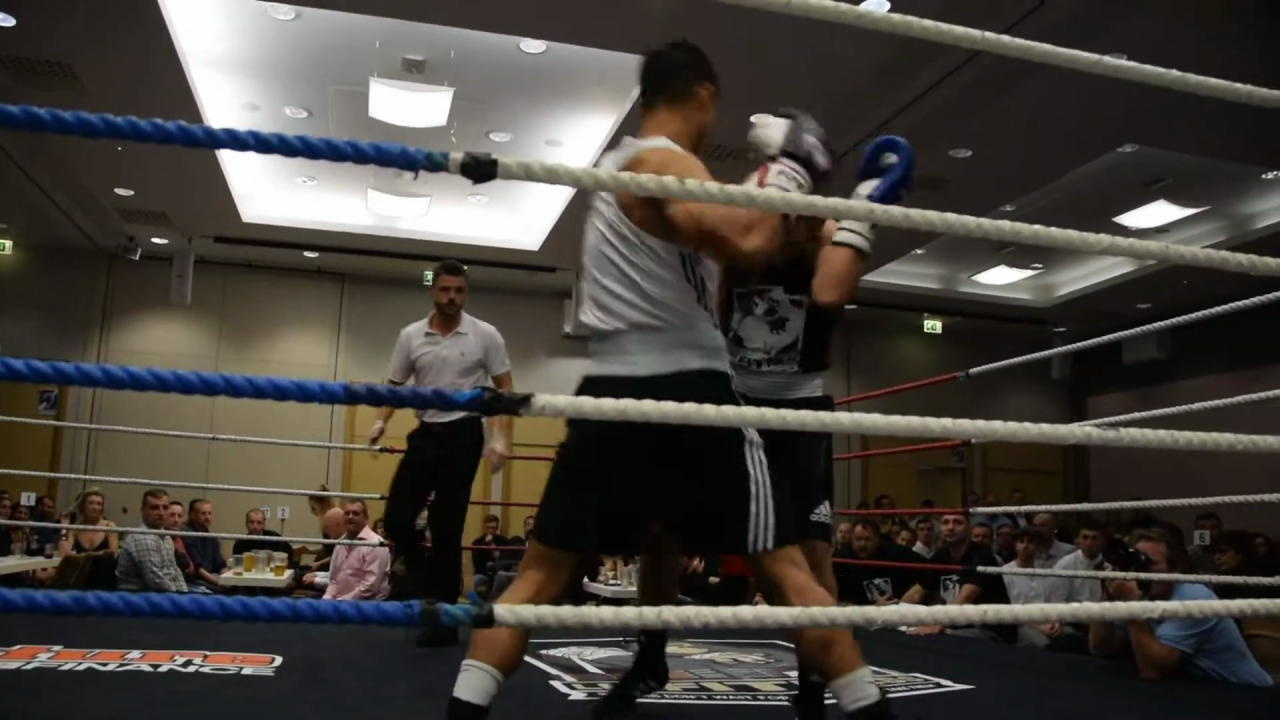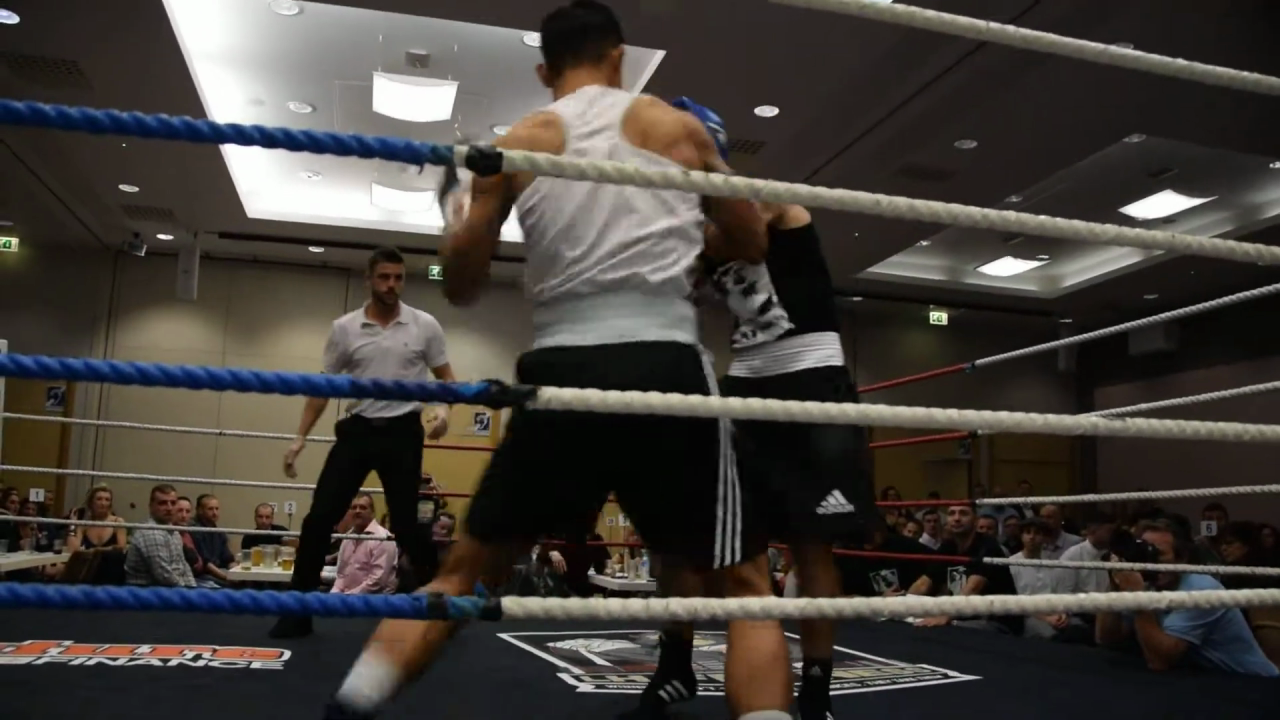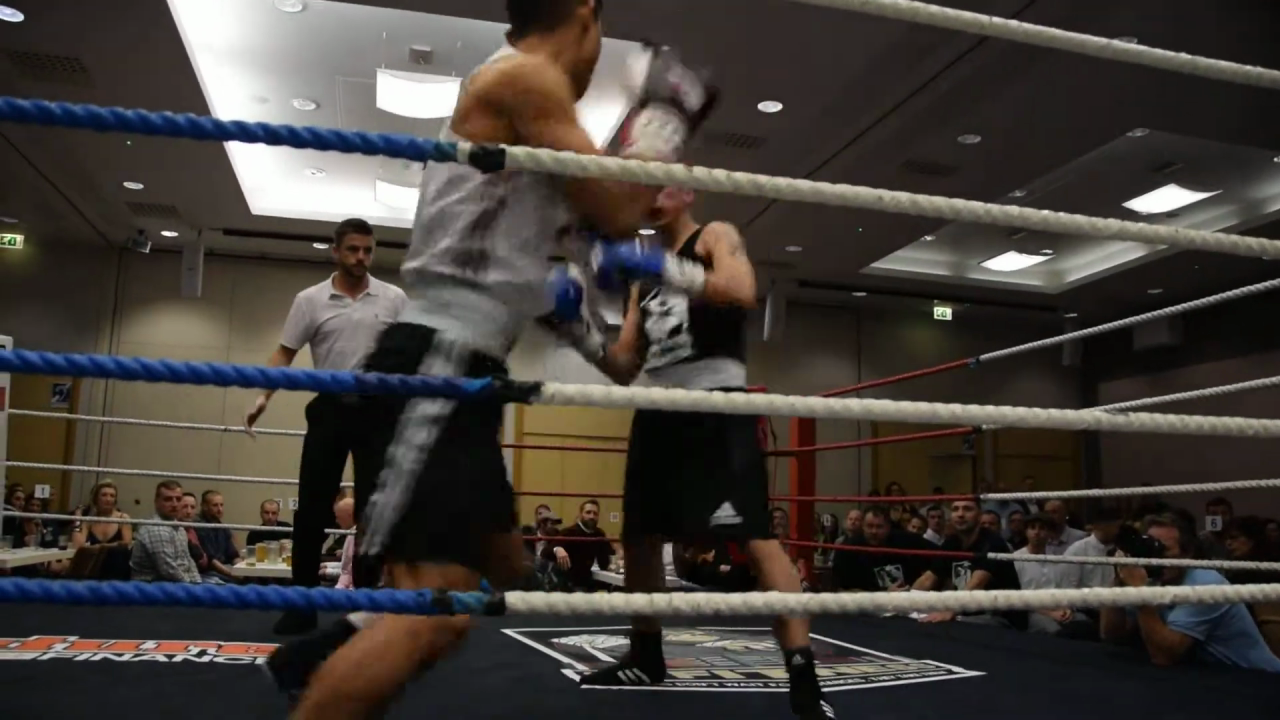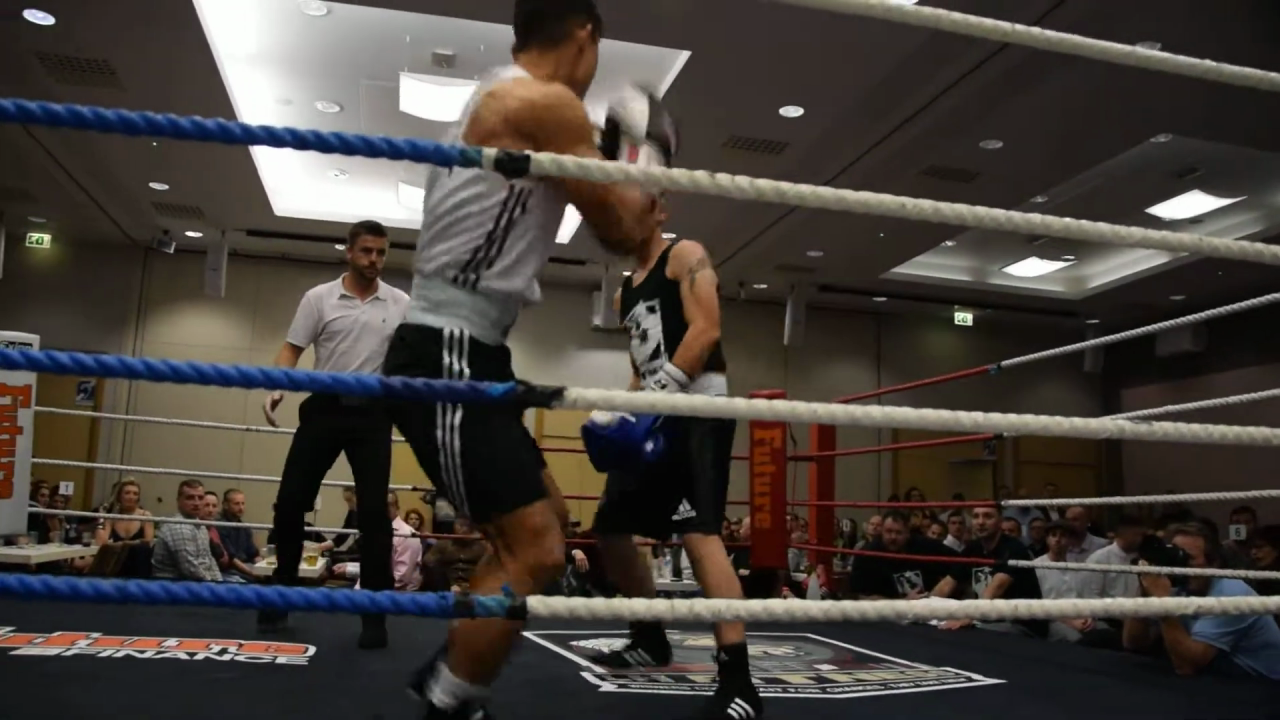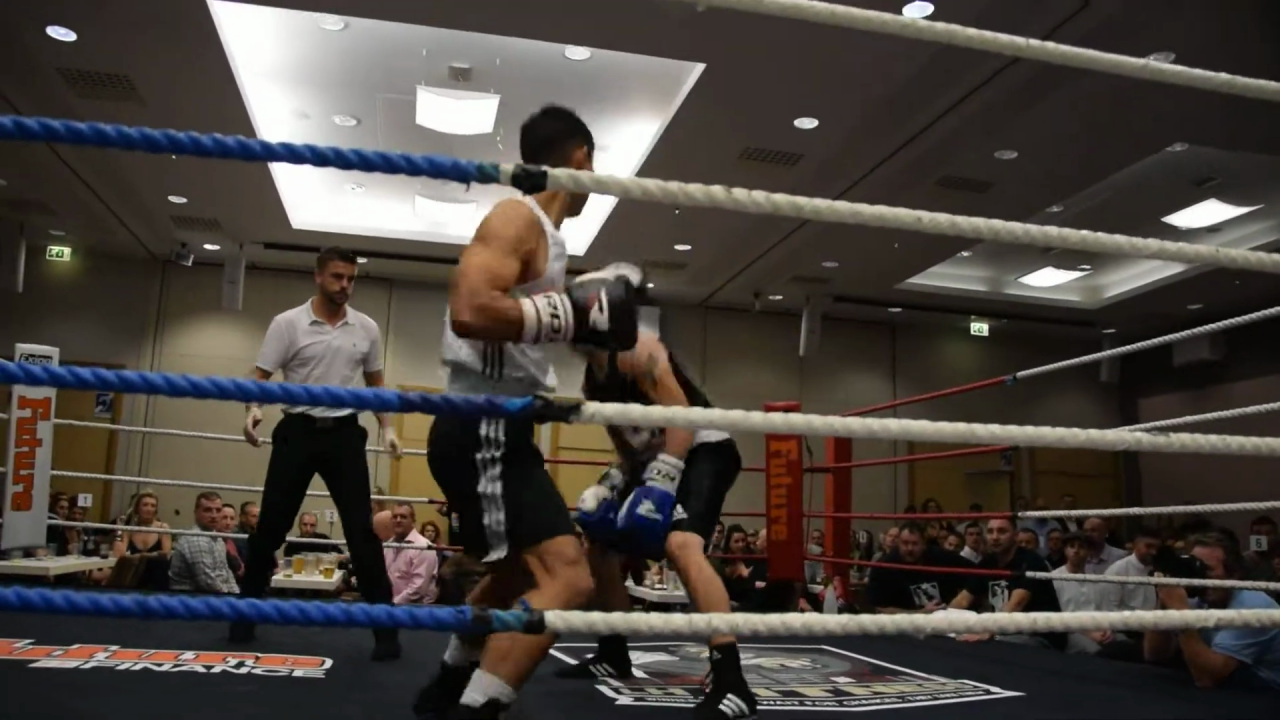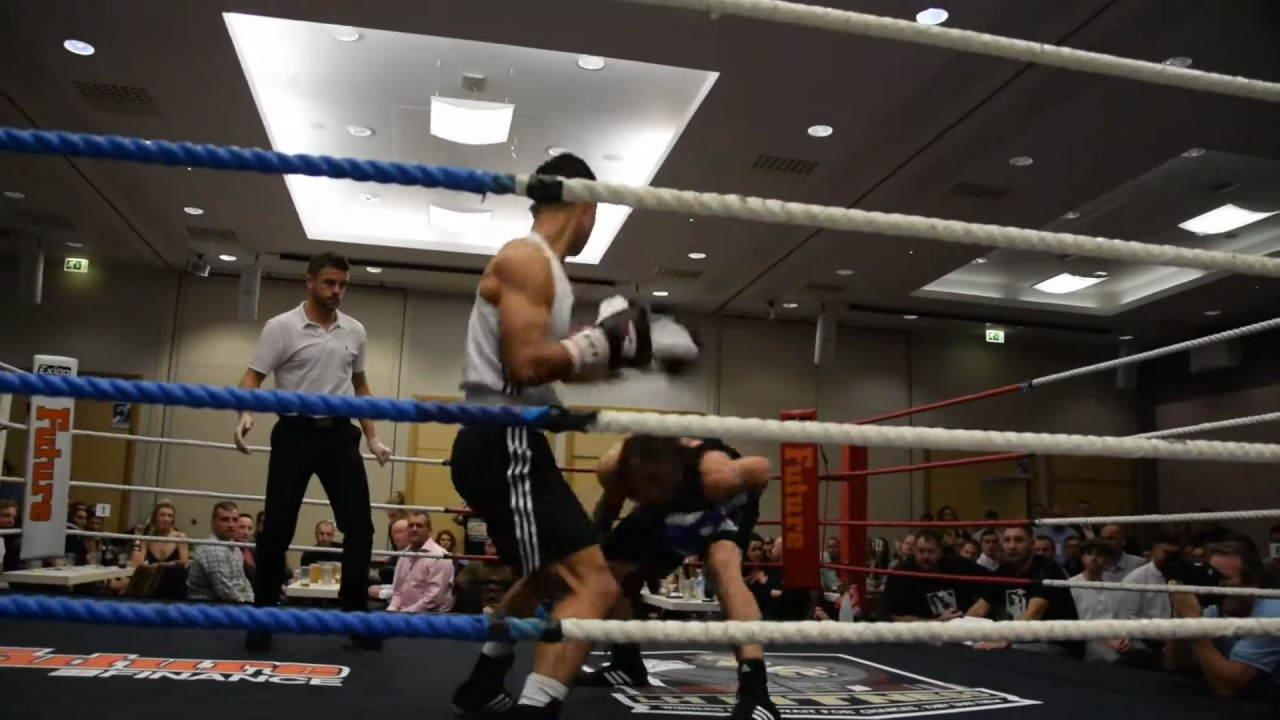
dt=0.3s
person 1, frame 1
left shoulder: (613, 163)
right shoulder: (670, 164)
right elbow: (747, 243)
right wrist: (789, 173)
left hip: (606, 400)
right hip: (689, 393)
left knee: (537, 576)
right knee: (787, 567)
person 1, frame 2
left shoulder: (516, 147)
right shoulder: (675, 126)
left elbow: (459, 285)
right elbow: (751, 241)
left wrist: (462, 205)
left hip: (559, 376)
right hip: (663, 376)
left knee: (460, 575)
right knee: (748, 589)
person 1, frame 3
left shoulder: (503, 92)
right shoulder: (521, 77)
right elbow: (602, 198)
right wrist: (667, 113)
left hip: (453, 369)
right hip: (439, 367)
left knee: (499, 564)
right knee: (435, 608)
left ankle: (337, 643)
person 1, frame 4
left shoulder: (497, 103)
right shoulder: (545, 105)
right elbow: (624, 230)
left wrist: (594, 160)
right wrist: (643, 161)
left hip: (461, 356)
right hip: (448, 360)
left knee: (540, 533)
right knee: (532, 554)
person 1, frame 5
left shoulder: (540, 234)
right shoulder: (517, 219)
right elbow: (470, 313)
left wrist: (596, 302)
right wrist: (573, 309)
left hip: (493, 431)
right hip: (481, 431)
left knee: (518, 572)
right knee: (566, 579)
person 1, frame 6
left shoulder: (542, 269)
right shoulder: (525, 258)
left elbow: (575, 363)
right elbow: (527, 367)
left wrist: (647, 343)
right wrist: (605, 337)
left hip: (500, 447)
right hip: (505, 445)
left knee: (546, 574)
right knee: (594, 587)
person 2, frame 1
left shoulder: (827, 232)
left elbow: (828, 295)
left wrist: (864, 203)
left hip: (796, 408)
left knee: (809, 548)
left ankle: (814, 691)
person 2, frame 2
left shoulder: (775, 200)
right shoulder: (710, 239)
left elbow: (727, 238)
left hip: (812, 381)
right hip: (747, 383)
left knee: (810, 540)
right ankle: (675, 667)
person 2, frame 3
left shoulder: (718, 237)
right shoulder: (645, 280)
left elbow: (743, 294)
right elbow: (623, 367)
left wrist: (662, 271)
left hip: (717, 401)
right hip: (661, 410)
left knee: (754, 536)
right knee: (638, 539)
right ankle: (646, 658)
person 2, frame 4
left shoulder: (686, 256)
right shoulder: (626, 290)
left elbow: (706, 330)
left wrist: (659, 395)
right wrist: (615, 414)
left hip: (697, 408)
right hip: (654, 417)
left knee: (698, 533)
right knee: (613, 530)
right ankle: (649, 640)
person 2, frame 5
left shoulder: (635, 352)
right shoulder: (593, 380)
left elbow: (685, 421)
left wrist: (660, 484)
right wrist: (604, 489)
left hip: (704, 452)
right hip: (650, 469)
left knee: (682, 546)
right knee: (602, 547)
left ankle: (731, 684)
right ankle: (613, 655)
person 2, frame 6
left shoulder: (716, 473)
right shoulder: (613, 467)
left elbow: (761, 467)
right elbow: (609, 507)
left wrist: (708, 516)
left hip: (723, 504)
left knee: (723, 562)
right knee: (609, 569)
right ankle: (628, 665)
person 3, frame 1
left shoulder: (485, 335)
right shoulder: (410, 336)
left elbow: (505, 389)
right elbow: (395, 387)
left wrist: (500, 436)
right wrist: (381, 421)
left hip: (463, 436)
right hip: (425, 435)
left knee: (445, 526)
right knee: (397, 519)
right ankle: (425, 595)
person 3, frame 2
left shoulder: (425, 326)
right shoulder: (344, 328)
left elbow: (446, 378)
left wrist: (443, 410)
right wrist: (300, 438)
left hip: (402, 432)
right hip: (357, 431)
left knee: (406, 525)
right knee: (319, 519)
right ankle: (300, 611)
person 3, frame 3
left shoulder: (393, 299)
right shoulder: (310, 300)
right elbow: (284, 354)
right wrist: (263, 397)
left hip: (375, 410)
right hip: (329, 409)
left knee: (371, 506)
right knee: (311, 509)
right ankle: (303, 604)
person 3, frame 4
left shoulder: (400, 303)
right shoulder: (318, 298)
right elbow: (291, 349)
right wrist: (276, 386)
left hip: (371, 413)
right hip: (324, 409)
left knee: (373, 513)
right knee: (290, 503)
left ankle: (375, 614)
right ankle: (283, 589)
person 3, frame 5
left shoulder: (366, 328)
right shoulder: (288, 323)
left elbow: (376, 382)
right elbow: (260, 374)
left wrist: (388, 428)
right wrist: (253, 408)
left hip: (344, 434)
right hip: (297, 432)
left knee: (361, 530)
right knee: (270, 526)
left ankle: (384, 627)
person 3, frame 6
left shoulder: (355, 332)
right shoulder: (281, 327)
right elbow: (253, 378)
left wrist: (372, 436)
right wrist: (246, 415)
left hip: (340, 435)
right hip: (295, 434)
left knee: (360, 526)
right knee: (277, 529)
left ankle: (354, 617)
